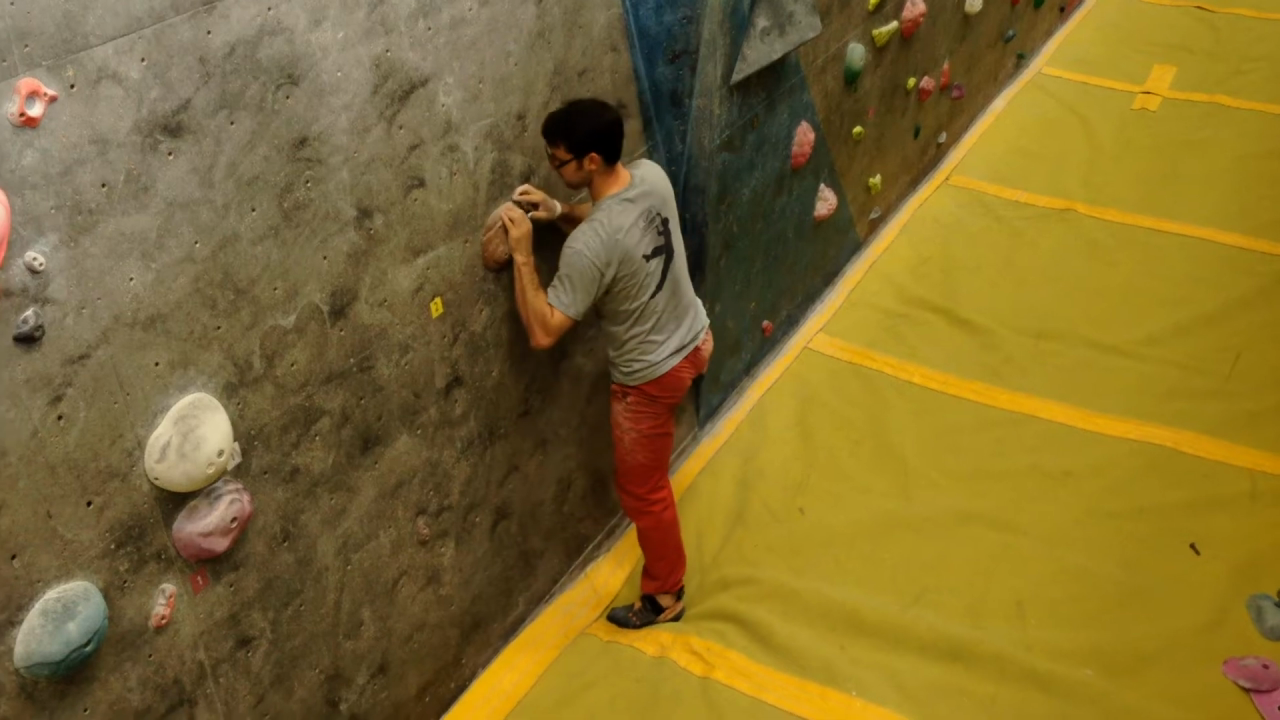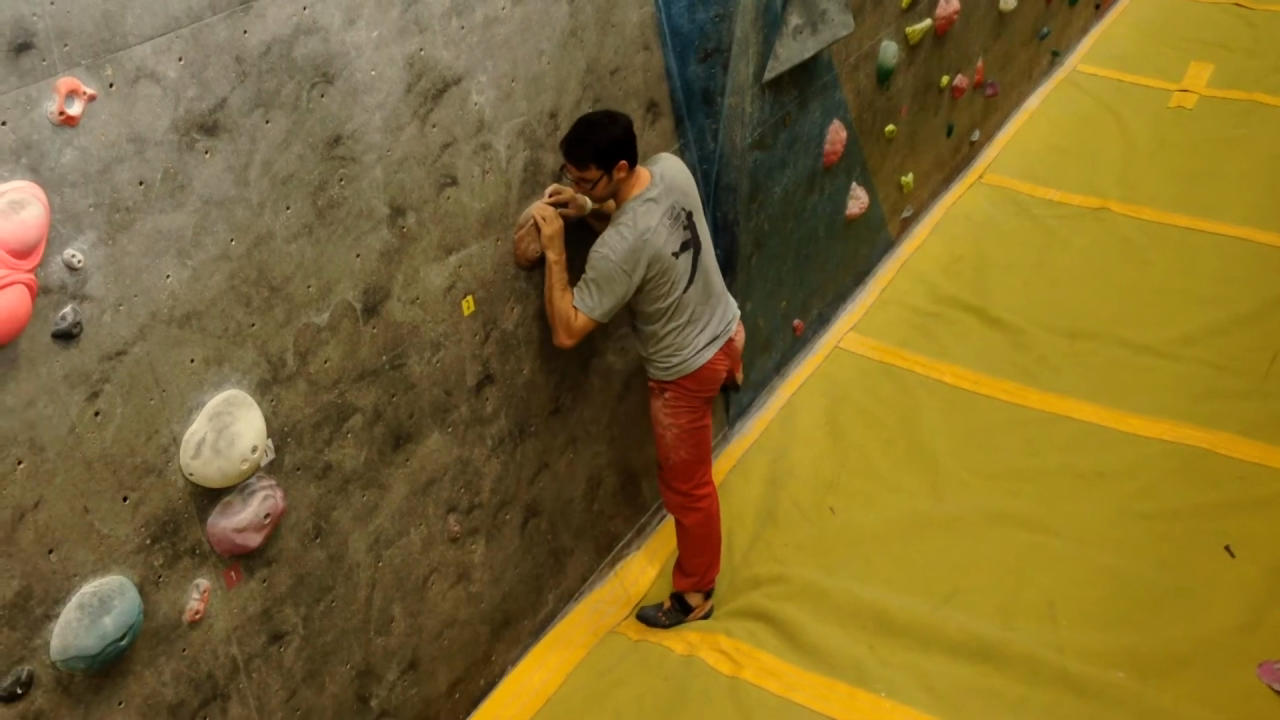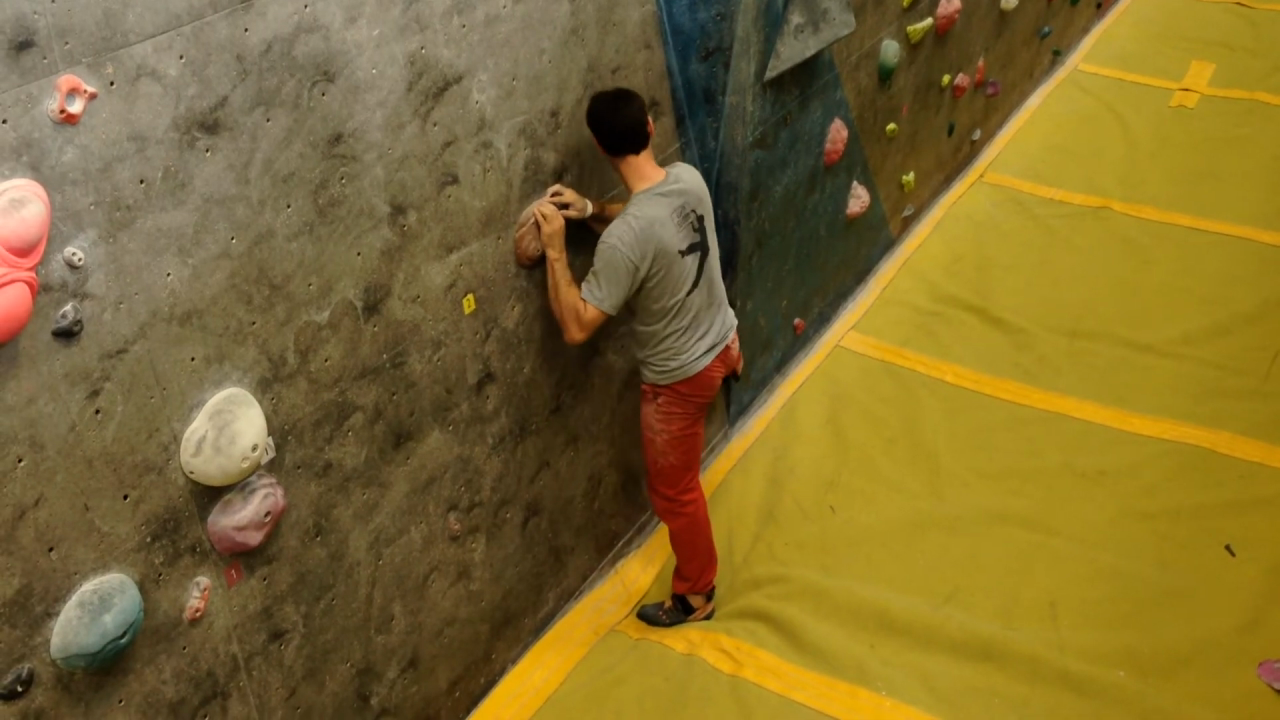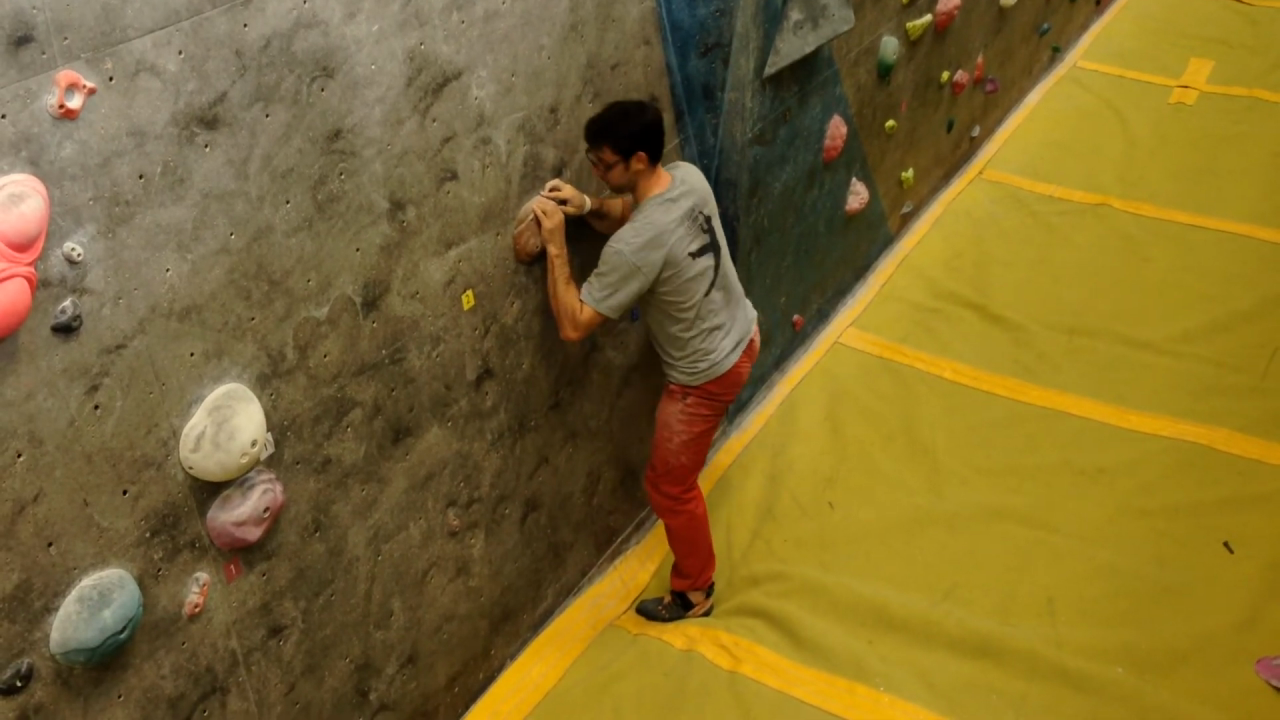
dt=0.7s
person 1, frame 1
left shoulder: (589, 248)
right shoulder: (652, 175)
left elbow: (543, 333)
left wrist: (523, 254)
right wrist: (559, 210)
left hip: (649, 377)
right hip: (695, 335)
left knee: (644, 492)
left ankle: (664, 596)
right ankle: (696, 374)
person 1, frame 2
left shoulder: (619, 249)
right shoulder: (671, 168)
left elbow: (566, 332)
left wrist: (554, 251)
right wrist: (588, 207)
left hip: (686, 371)
right hip: (727, 328)
left knee: (687, 488)
left ankle: (694, 595)
right ankle: (730, 378)
person 1, frame 3
left shoulder: (624, 240)
right shoulder: (689, 177)
left elbow: (577, 328)
left wrist: (556, 249)
right wrist: (591, 209)
left hip: (679, 377)
right hip: (722, 338)
left knee: (675, 492)
left ankle: (695, 596)
right ankle: (732, 367)
person 1, frame 4
left shoulder: (634, 247)
right shoulder: (689, 176)
left elbow: (573, 325)
left wrist: (555, 245)
right wrist: (589, 206)
left hip: (706, 376)
right hip: (743, 335)
left knee: (670, 487)
left ankle: (694, 593)
